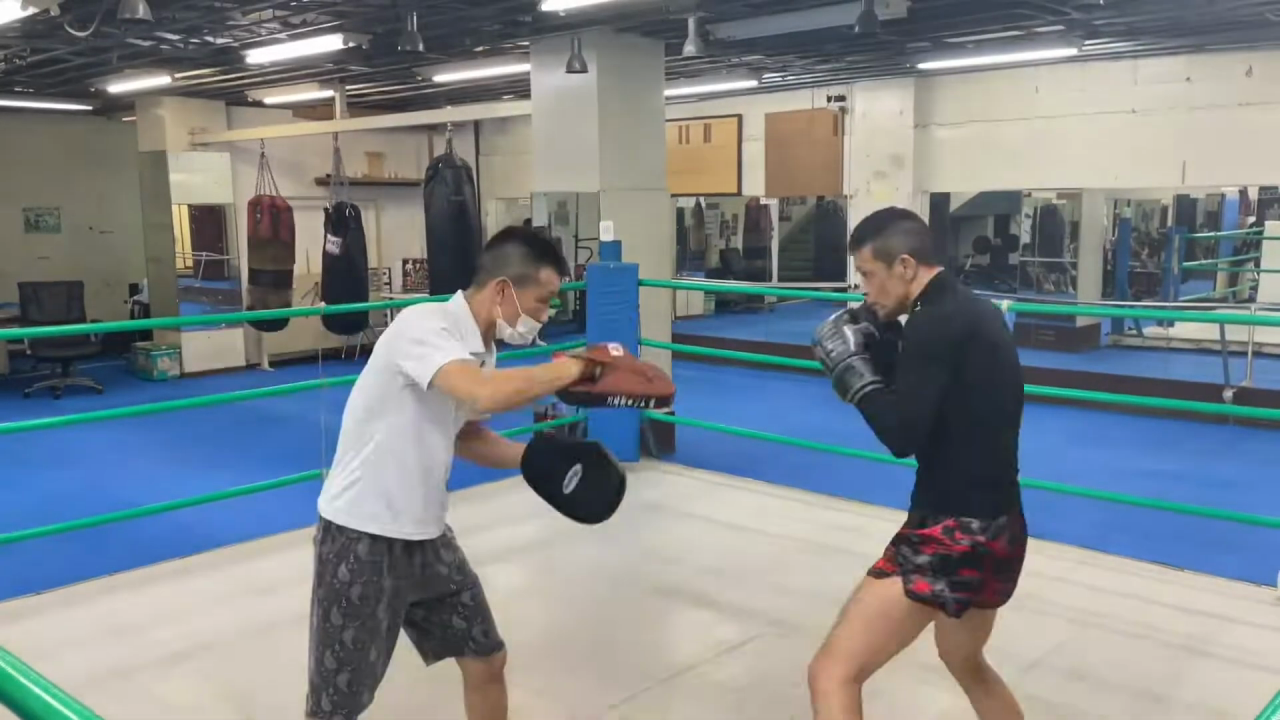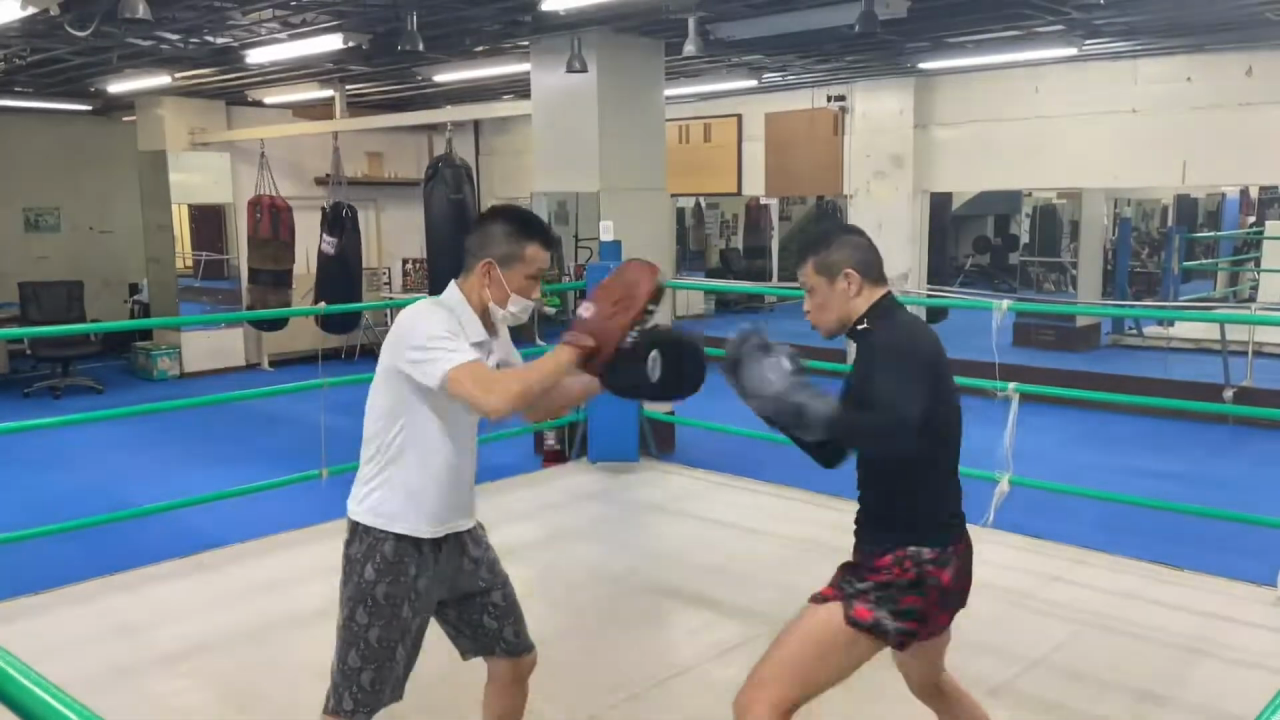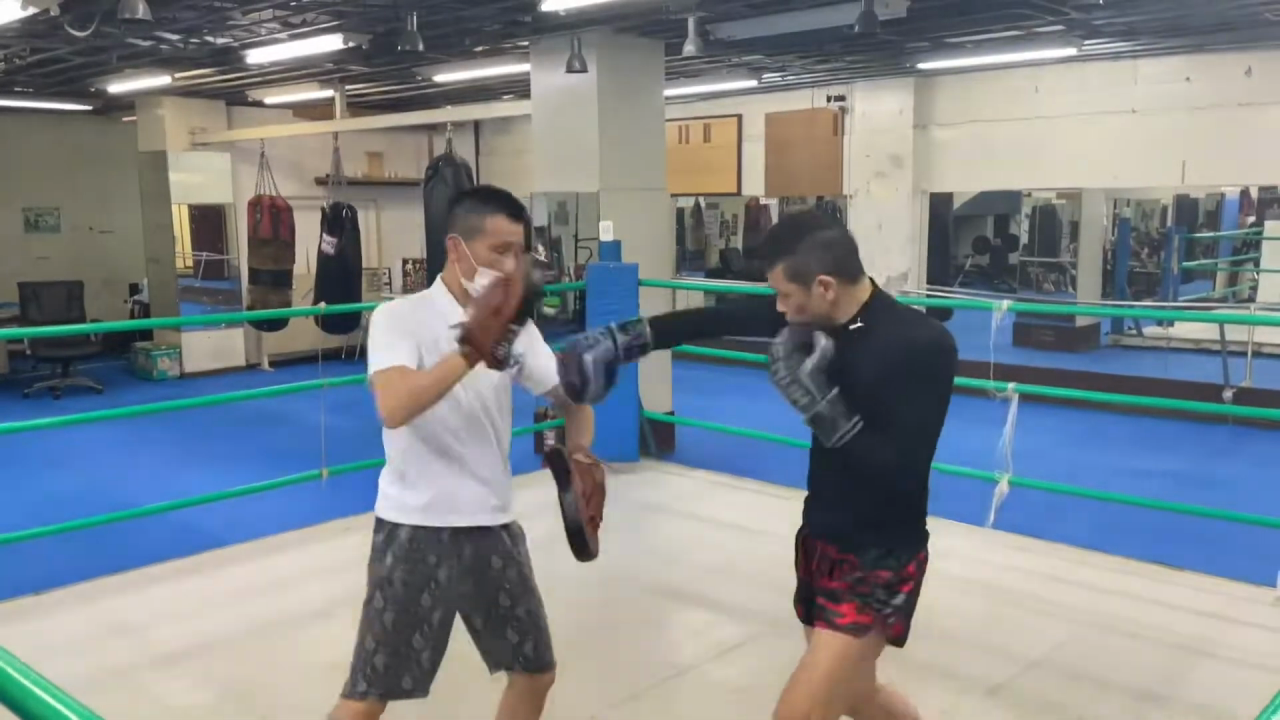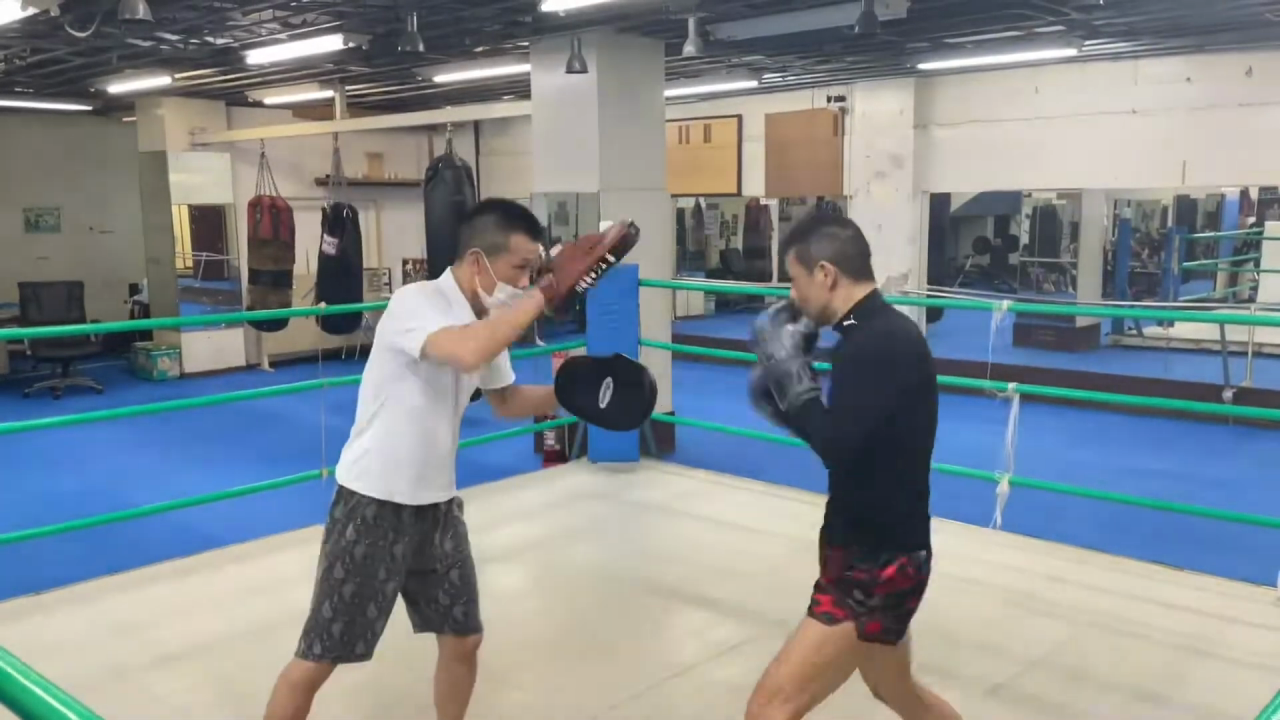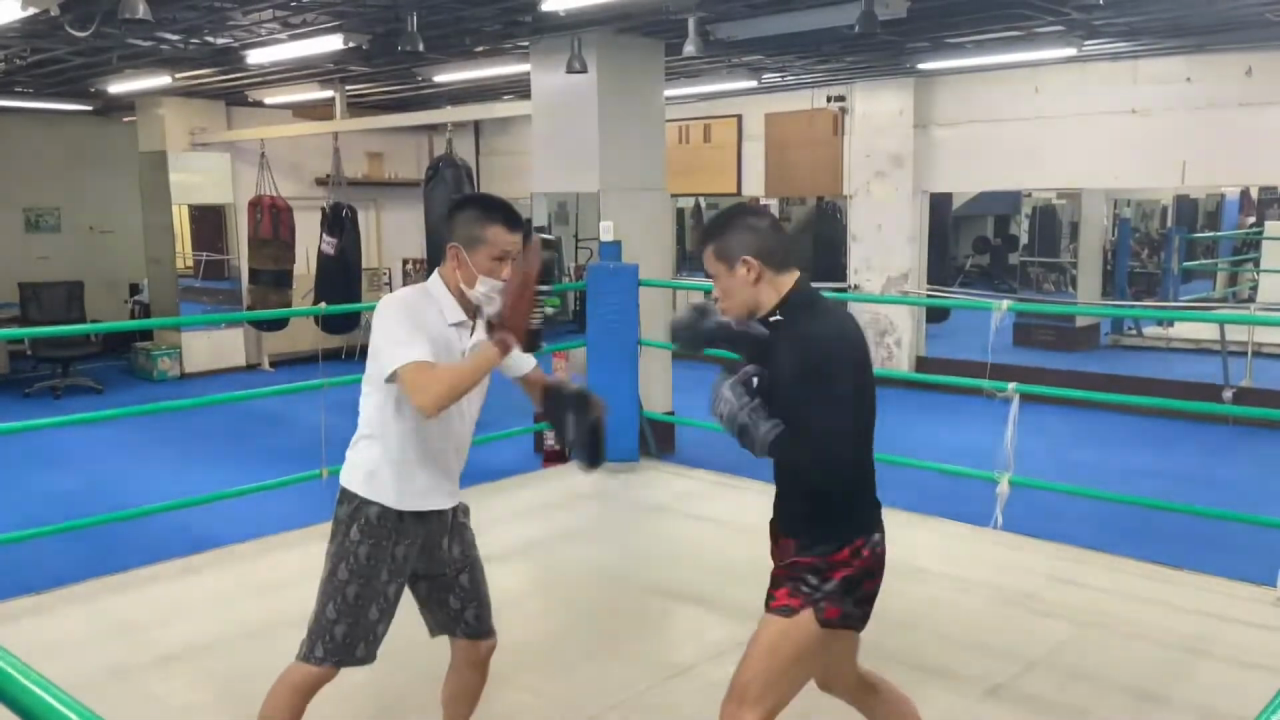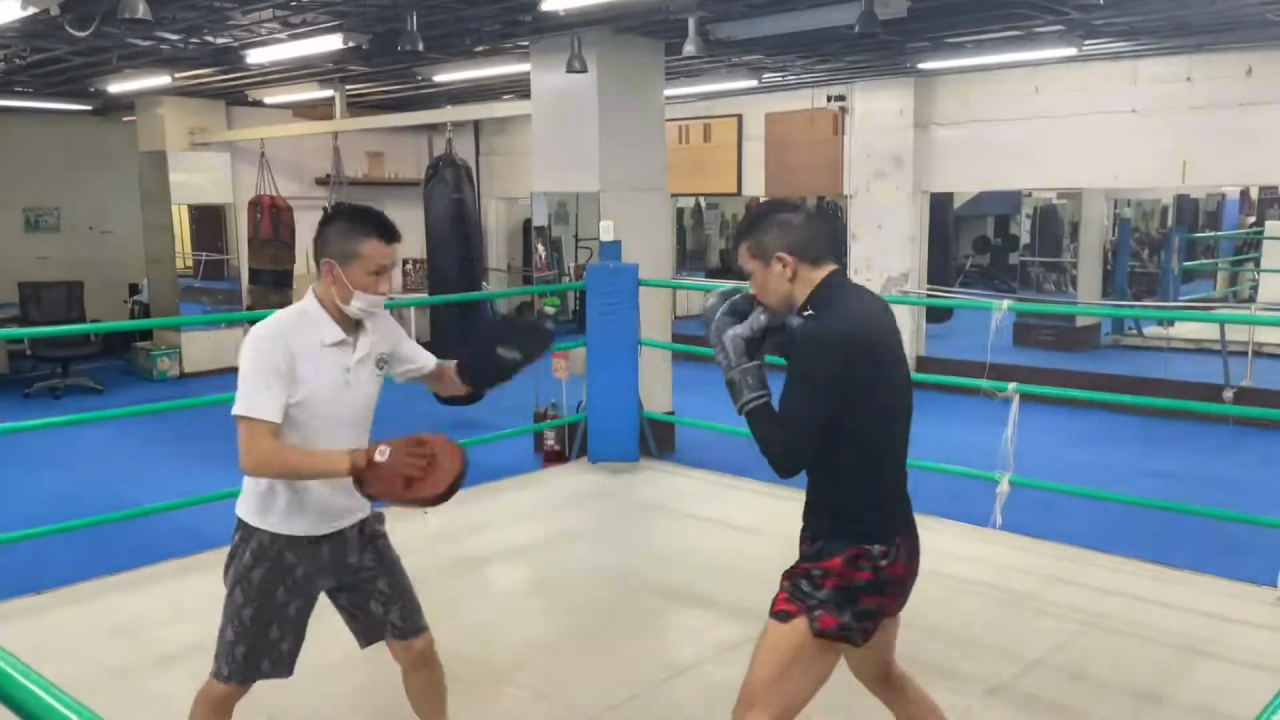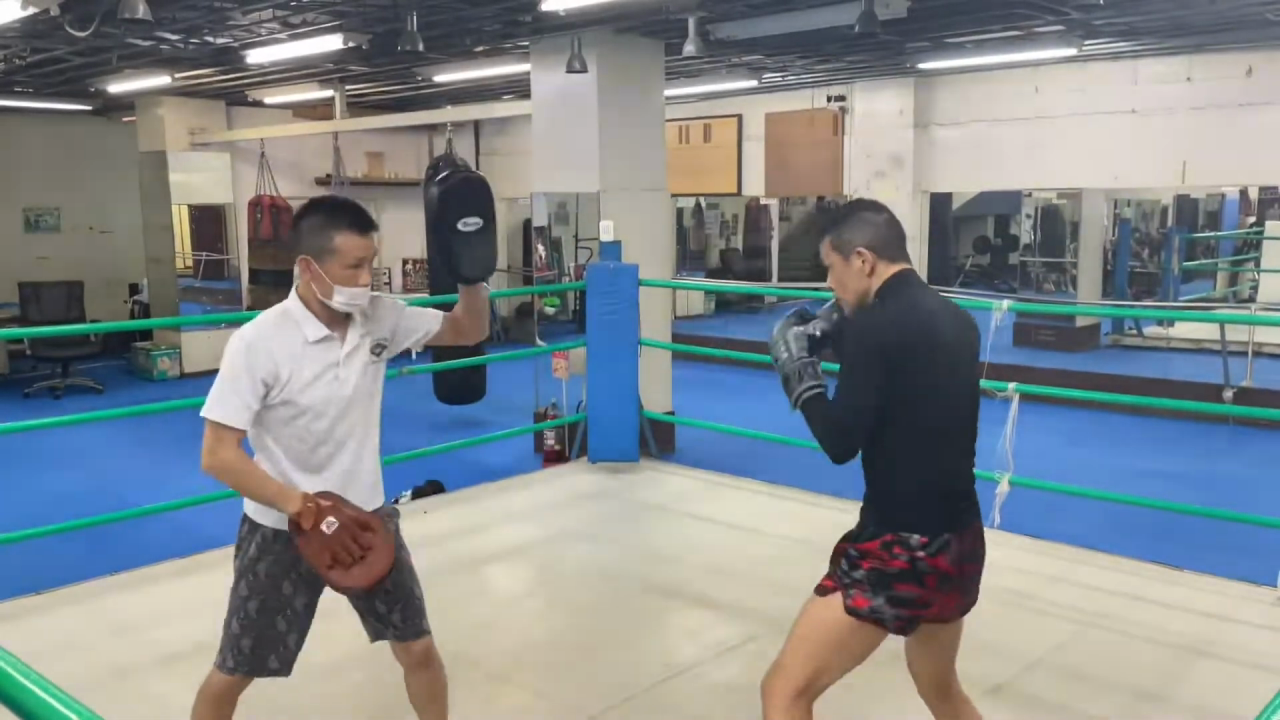
dt=0.4s
person 1, frame 1
left shoulder: (478, 348)
right shoulder: (420, 326)
right elbow: (487, 394)
right wrist: (578, 366)
left hip: (424, 533)
right hip: (359, 537)
left knee: (487, 659)
person 1, frame 2
left shoulder: (491, 331)
right shoulder: (422, 324)
left elbow: (542, 402)
right elbow: (498, 400)
right wrist: (584, 344)
left hip: (455, 530)
right hip: (391, 539)
left knee: (514, 659)
person 1, frame 3
left shoulder: (513, 323)
right shoulder: (395, 318)
left elbow: (568, 397)
right elbow: (394, 409)
left wrist: (579, 455)
right wrist: (473, 350)
left hip: (493, 528)
right hip: (416, 531)
left knee: (535, 671)
person 1, frame 4
left shoulder: (490, 318)
right shoulder: (416, 304)
left elbow: (507, 401)
right elbow: (466, 353)
right wrist: (549, 292)
left hip: (435, 503)
right hip: (373, 504)
left knee: (463, 640)
right knee: (318, 659)
person 1, frame 5
left shoulder: (493, 318)
right shoulder: (400, 311)
left elbow: (535, 385)
right elbow: (427, 399)
left wrist: (564, 403)
right wrist: (501, 341)
left hip: (442, 509)
right hip: (380, 508)
left knee: (477, 645)
right knee: (321, 662)
person 1, frame 6
left shoulder: (378, 328)
right shoulder: (273, 340)
left elbow: (445, 379)
right elbow: (257, 456)
right wrist: (360, 462)
left hip: (353, 526)
right hip: (277, 535)
left knee: (416, 648)
person 1, frame 7
left shoulder: (380, 315)
right shoulder: (259, 342)
left elbow: (469, 328)
right elbow: (218, 453)
left wrist: (472, 277)
right wrist: (305, 508)
left hip: (367, 518)
right hip: (282, 528)
left knee: (418, 648)
right knee: (234, 672)
person 2, frame 1
left shoulder: (940, 322)
right shoulder: (973, 312)
left elbow: (902, 435)
left wrist: (851, 367)
right wrist: (880, 347)
left hip: (954, 533)
right hip: (996, 530)
left knee: (833, 675)
right knee: (967, 665)
person 2, frame 2
left shoulder: (894, 343)
right shoulder: (900, 335)
left elbow: (896, 440)
right elbow: (830, 449)
left wrist: (791, 394)
right wrist: (774, 389)
left hip: (903, 564)
right hip: (938, 551)
person 2, frame 3
left shoulder: (924, 344)
right shoulder: (818, 324)
left elbow: (898, 469)
right elbow: (714, 318)
left wrist: (822, 402)
right wrist: (622, 339)
left hip: (880, 562)
right hip: (823, 541)
person 2, frame 4
left shoulder: (881, 339)
right shoulder: (864, 338)
left elbow: (842, 447)
right elbow: (841, 436)
left wrist: (790, 367)
right wrist: (778, 395)
left hip: (875, 563)
right hip: (864, 550)
person 2, frame 5
right shoulder: (793, 323)
left elbow: (829, 470)
left wrist: (745, 419)
right wrist: (728, 329)
left hip: (832, 549)
right hip: (812, 532)
right knee: (839, 676)
person 2, frame 6
left shoulder: (824, 336)
right shoulder: (865, 309)
left elbow: (786, 457)
left wrist: (739, 363)
right wrist: (753, 325)
left hip: (848, 557)
right hip: (891, 540)
right knee: (881, 674)
person 2, frame 7
left shoulder: (877, 324)
right shoulder: (956, 321)
left elbow: (840, 443)
left wrist: (797, 363)
right wrist: (841, 336)
left hip: (899, 548)
right hip: (959, 539)
